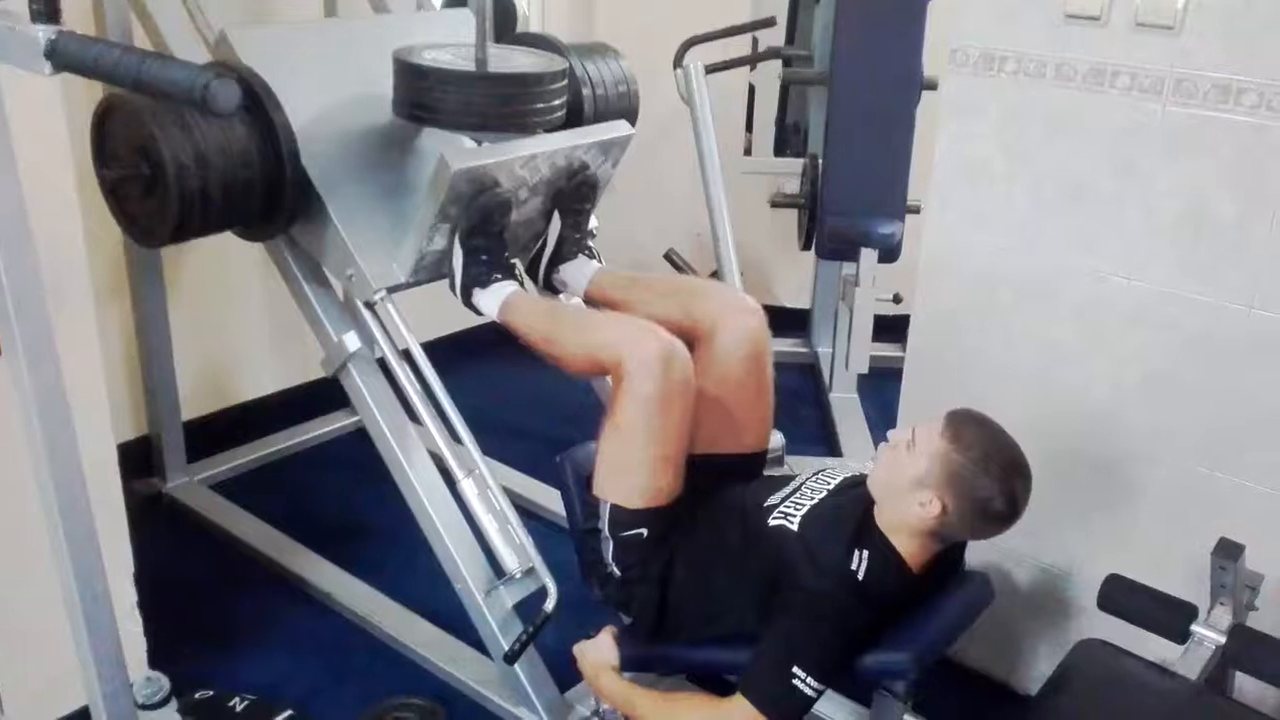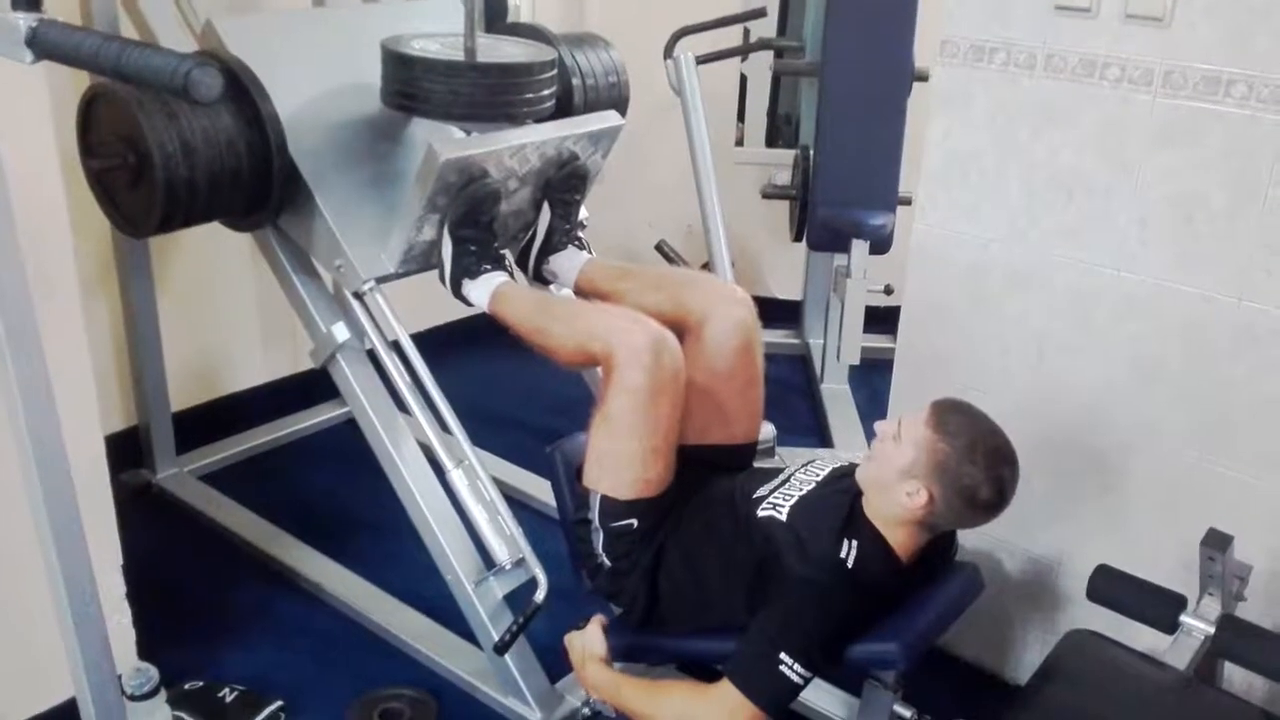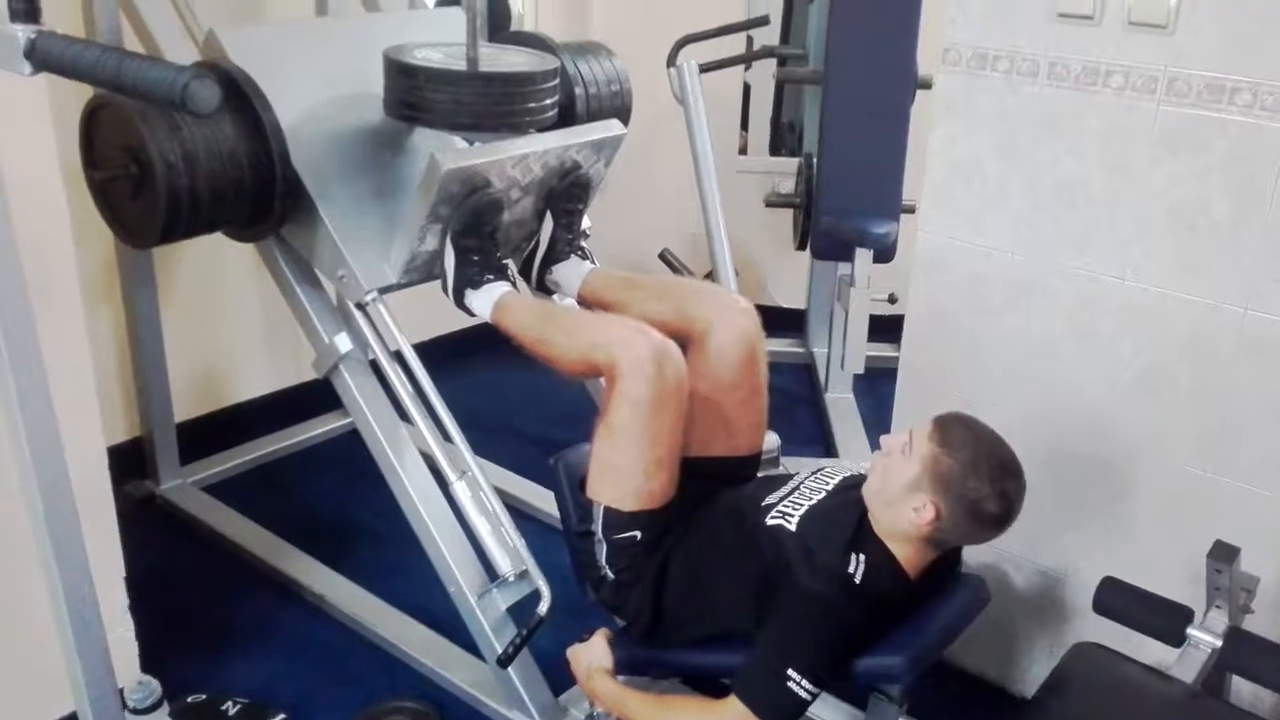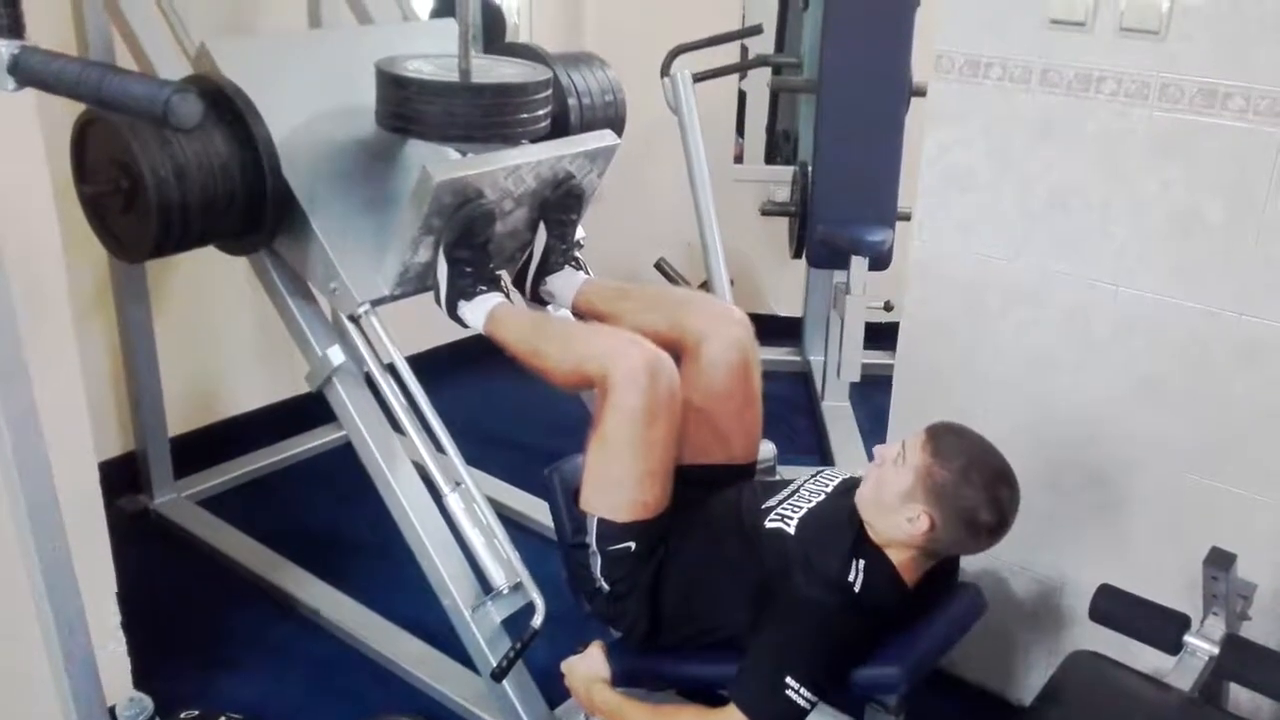
dt=0.7s
person 1, frame 1
left shoulder: (837, 596)
right shoulder: (930, 538)
left hip: (648, 567)
right hip: (720, 506)
left knee: (651, 352)
right knee: (735, 318)
left ankle: (496, 293)
right ankle: (573, 271)
person 1, frame 2
left shoulder: (826, 585)
right shoulder: (919, 531)
left hip: (639, 559)
right hip: (715, 494)
left knee: (641, 343)
right knee: (725, 309)
left ankle: (485, 284)
right ankle: (563, 260)
person 1, frame 3
left shoulder: (831, 599)
right shoulder: (923, 542)
left hip: (642, 569)
right hip: (717, 506)
left knee: (645, 354)
right knee: (728, 319)
left ankle: (488, 294)
right ankle: (565, 270)
person 1, frame 4
left shoulder: (829, 607)
right shoulder: (921, 551)
left hip: (635, 580)
right hip: (711, 508)
left knee: (636, 366)
right knee: (721, 331)
left ankle: (481, 305)
right ankle: (560, 280)
